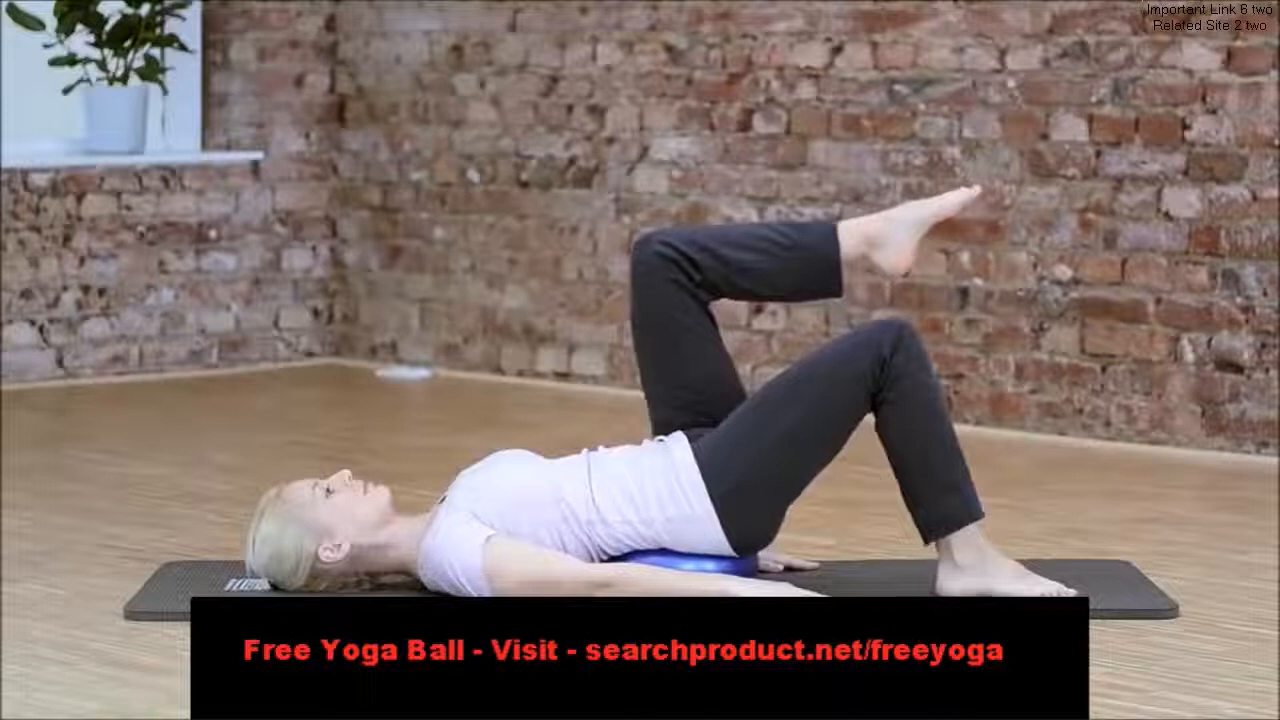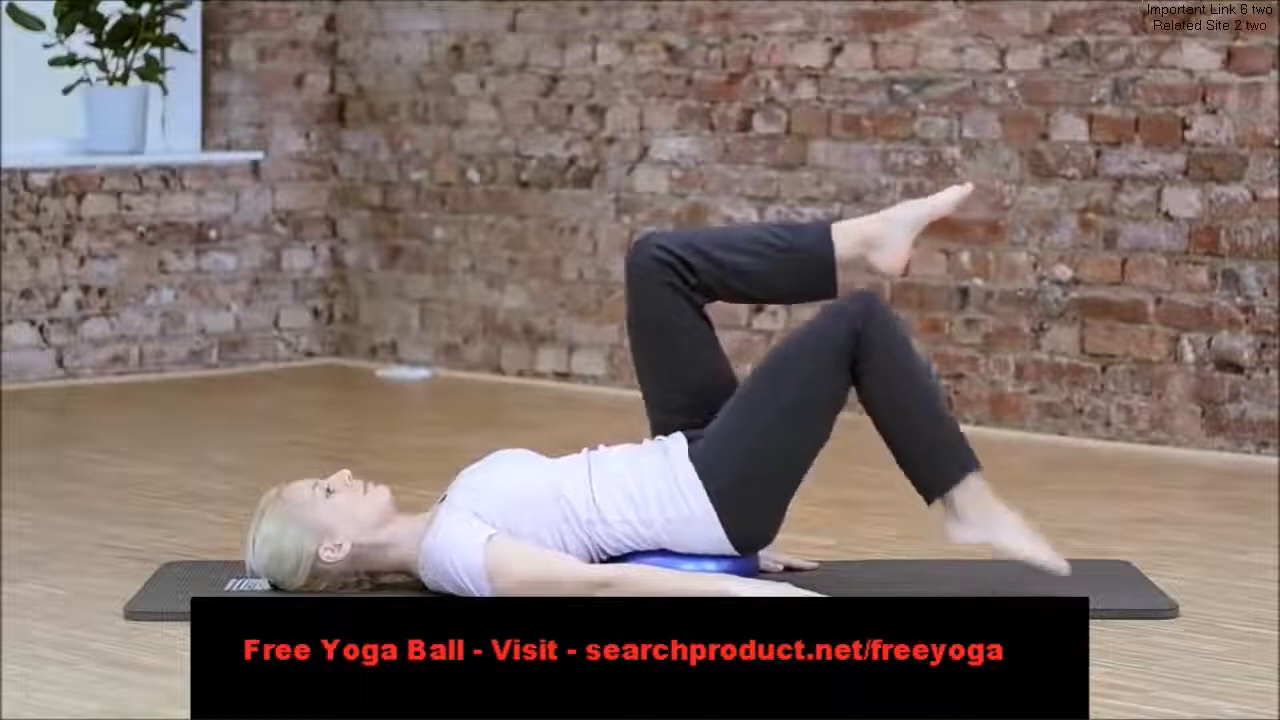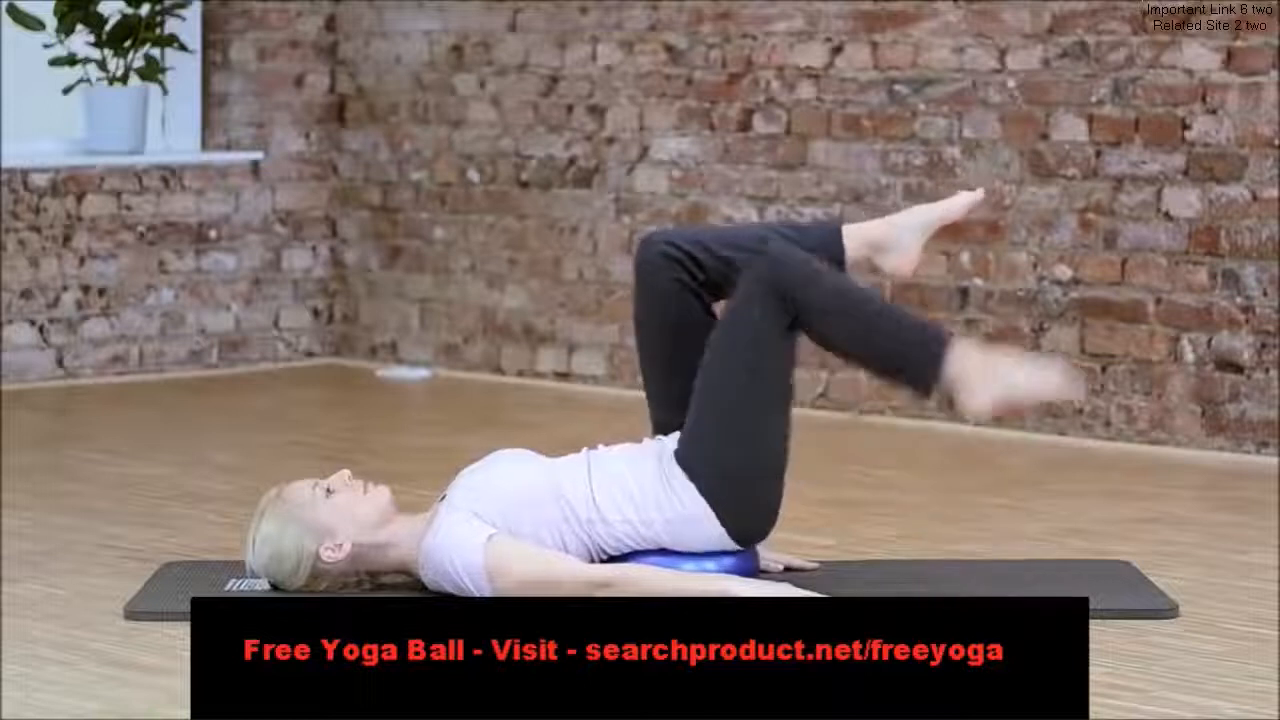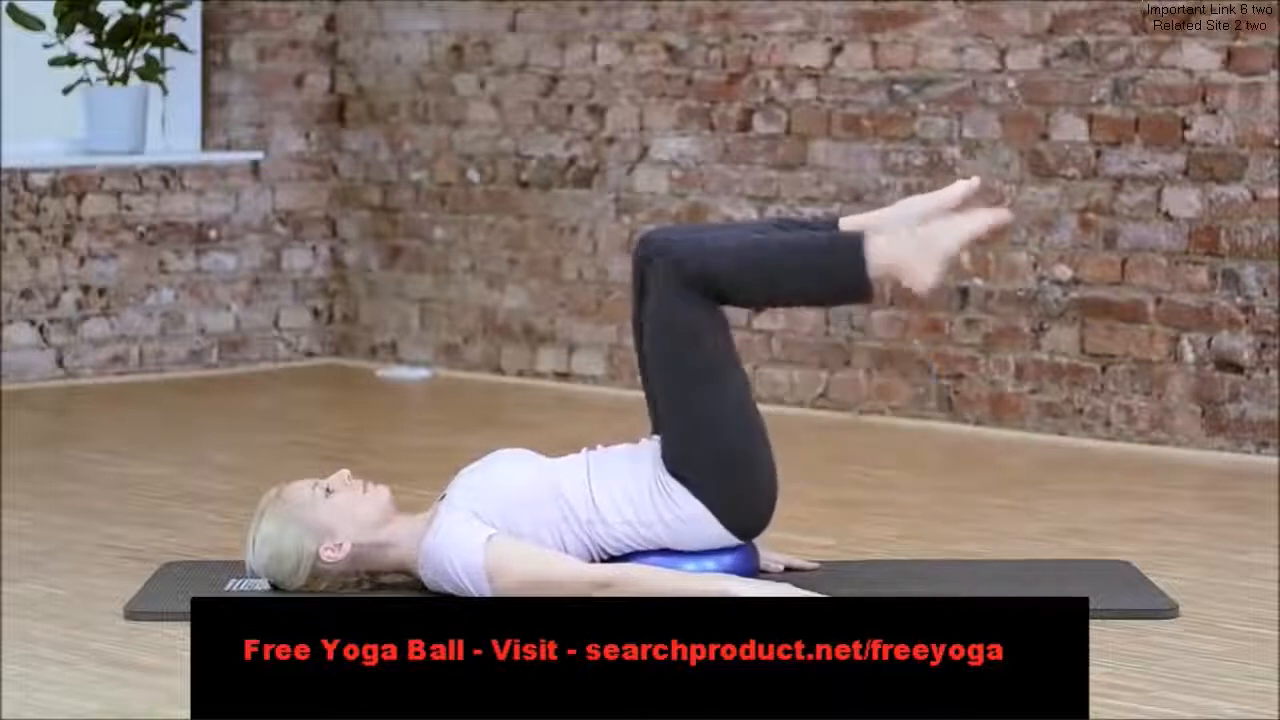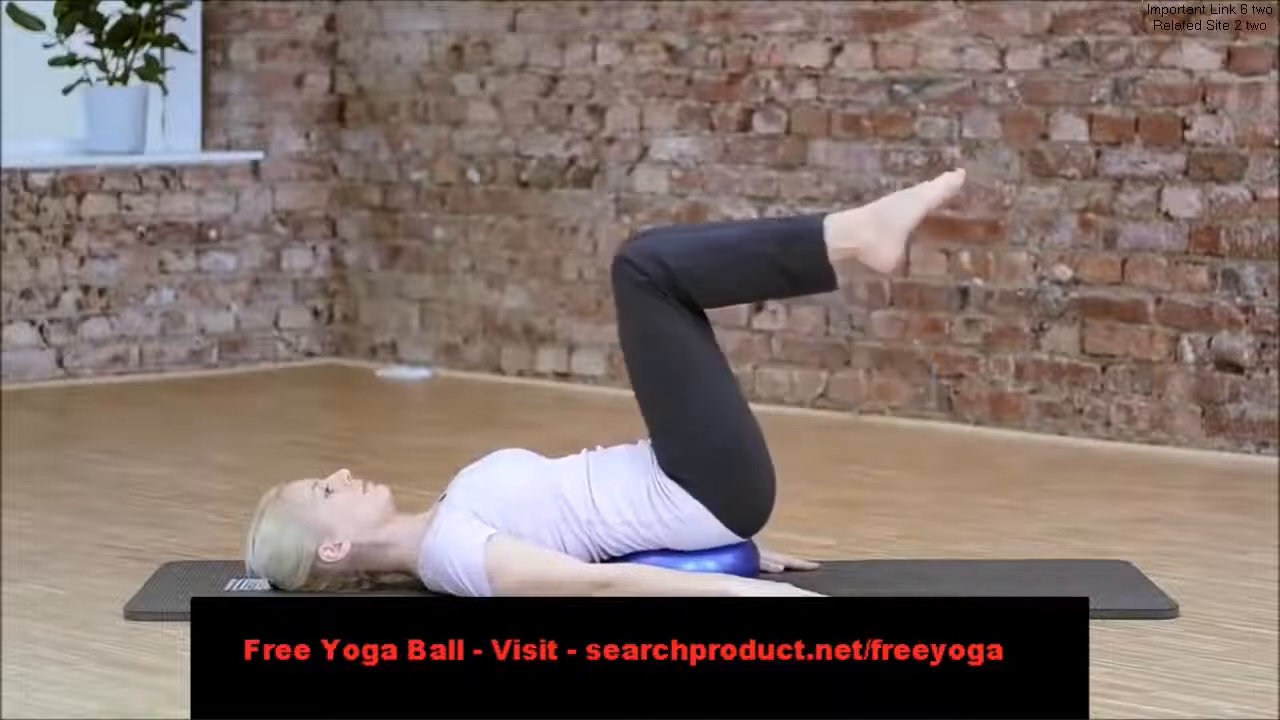
dt=0.3s
person 1, frame 1
left shoulder: (450, 517)
right shoulder: (448, 554)
right elbow: (600, 582)
right wrist: (748, 591)
left hip: (689, 463)
right hip: (717, 491)
left knee: (662, 256)
right knee: (887, 348)
left ankle: (866, 238)
right ankle: (965, 555)
person 1, frame 2
left shoulder: (451, 520)
right shoulder: (449, 554)
right elbow: (600, 584)
right wrist: (750, 591)
left hip: (685, 460)
right hip: (713, 491)
left knee: (658, 260)
right knee: (858, 320)
left ankle: (861, 238)
right ankle: (969, 507)
person 1, frame 3
left shoulder: (453, 518)
right shoulder: (448, 554)
right elbow: (599, 583)
right wrist: (753, 593)
left hip: (687, 484)
right hip: (712, 493)
left knee: (669, 257)
right knee: (768, 275)
left ankle: (877, 240)
right ankle: (958, 370)
person 1, frame 4
left shoulder: (451, 516)
right shoulder: (448, 552)
right elbow: (599, 582)
right wrist: (752, 592)
left hip: (682, 487)
right hip: (710, 493)
left knee: (662, 254)
right knee: (681, 266)
left ankle: (873, 233)
right ankle: (892, 258)
person 1, frame 5
left shoulder: (450, 516)
right shoulder: (447, 552)
right elbow: (598, 582)
right wrist: (747, 591)
left hip: (693, 492)
right hip: (712, 493)
left knee: (649, 266)
right knee: (643, 270)
left ankle: (853, 231)
right ankle: (852, 235)
